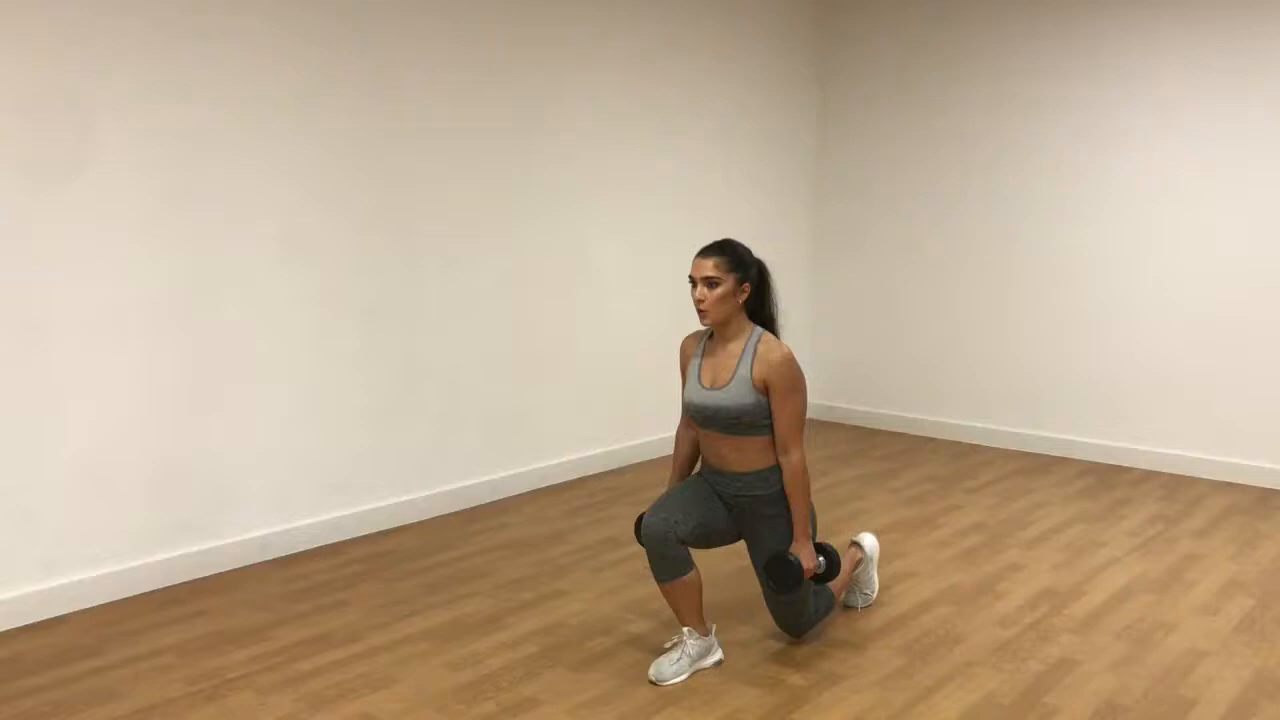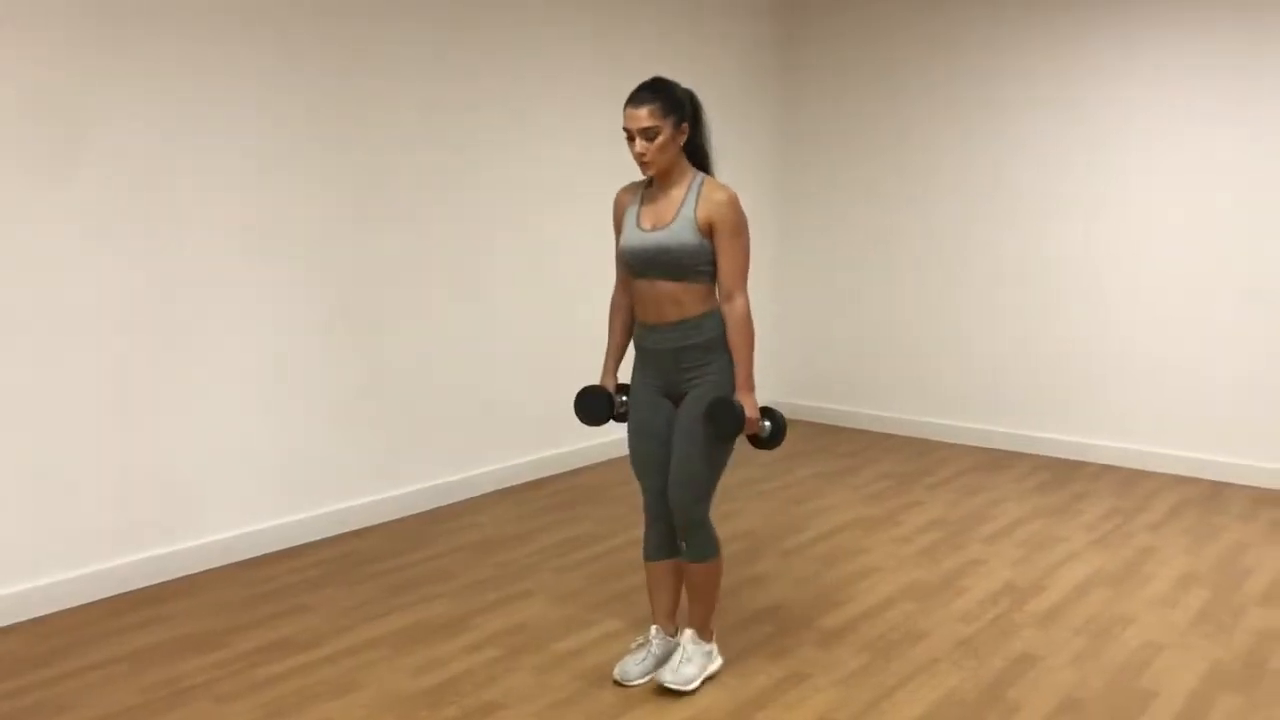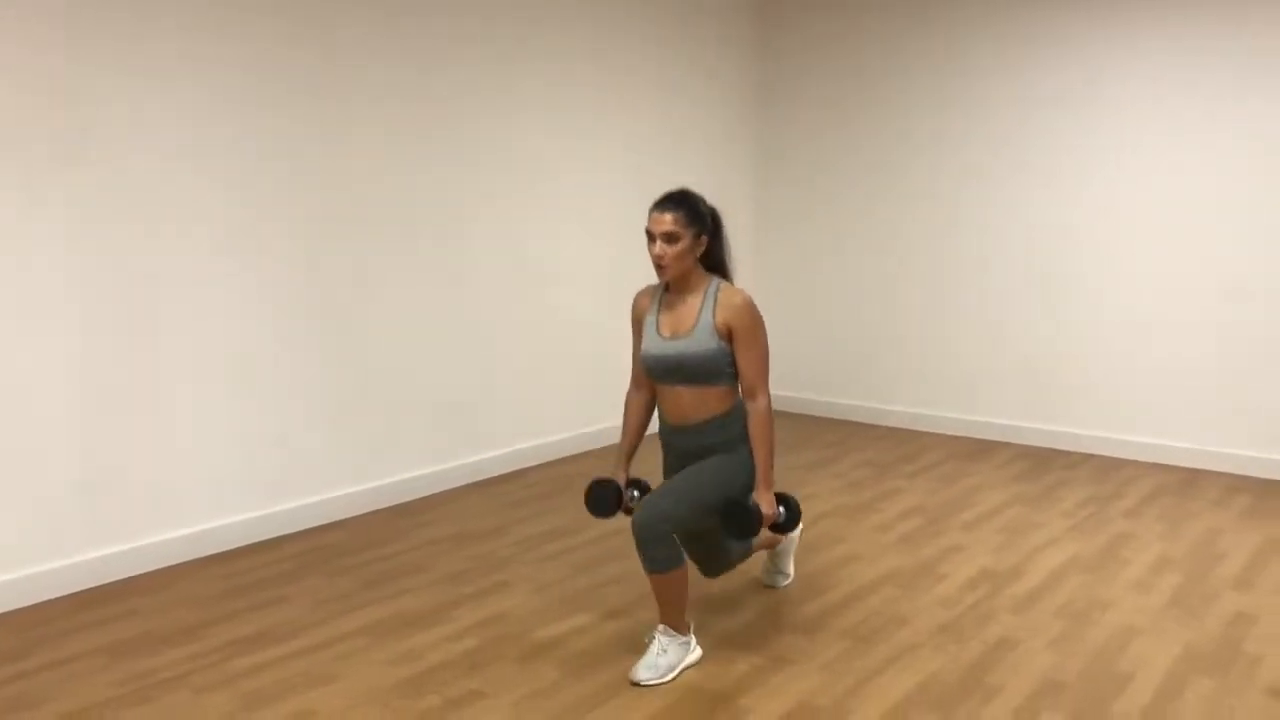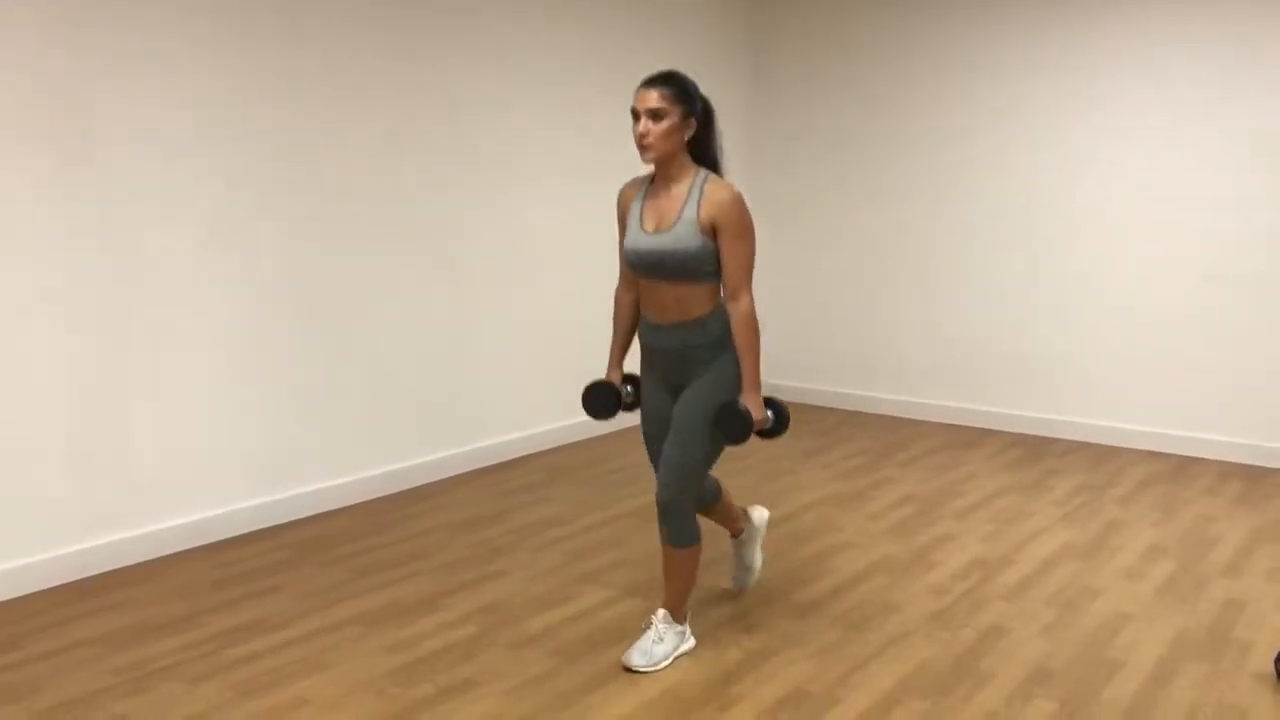
dt=1s
person 1, frame 1
left shoulder: (774, 358)
right shoulder: (691, 348)
left elbow: (792, 453)
left wrist: (803, 537)
right wrist: (671, 493)
left hip: (769, 497)
right hip: (714, 487)
left knee: (796, 621)
right knee: (657, 528)
left ankle: (856, 554)
right ankle: (697, 640)
person 1, frame 2
left shoulder: (717, 201)
right shoulder: (626, 201)
left elbow: (735, 300)
left wrist: (745, 388)
right wrist: (610, 368)
left hip: (706, 363)
right hip: (651, 368)
left knee: (688, 510)
right knee: (656, 510)
left ankle: (702, 642)
right ankle: (662, 635)
person 1, frame 3
left shoulder: (735, 306)
right shoulder: (644, 303)
left elbow: (757, 399)
right elbow: (640, 388)
left wrist: (764, 487)
right wrist: (622, 464)
left hip: (731, 451)
right hip: (679, 453)
left knee: (651, 520)
right knee: (711, 559)
left ankle: (675, 638)
right ankle: (772, 540)
person 1, frame 4
left shoulder: (720, 199)
right shoulder: (630, 196)
left elbow: (740, 300)
right elbow: (627, 288)
left wrist: (751, 389)
right wrist: (615, 364)
left hip: (712, 361)
right hip: (658, 363)
left knee: (673, 493)
right knee: (682, 482)
left ankle: (673, 624)
right ankle: (747, 524)
